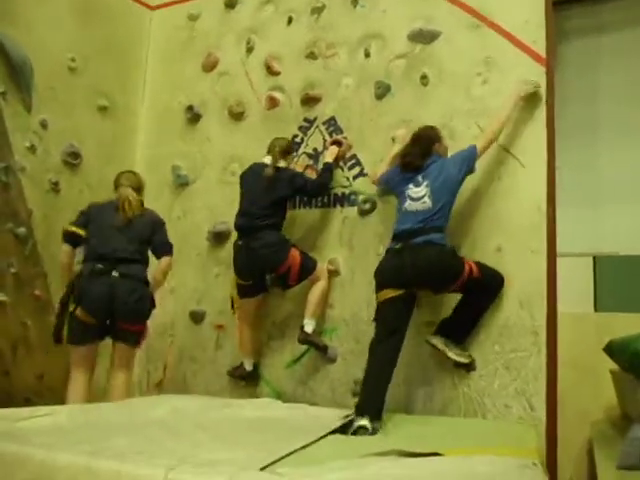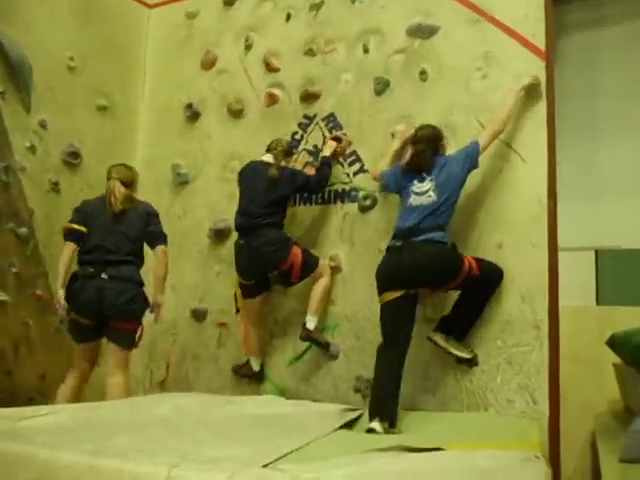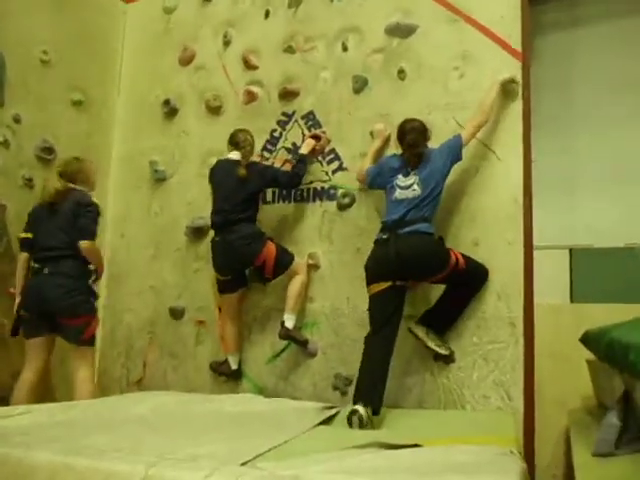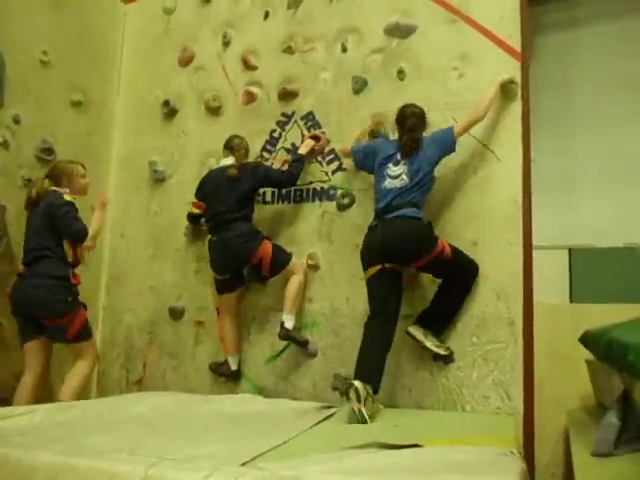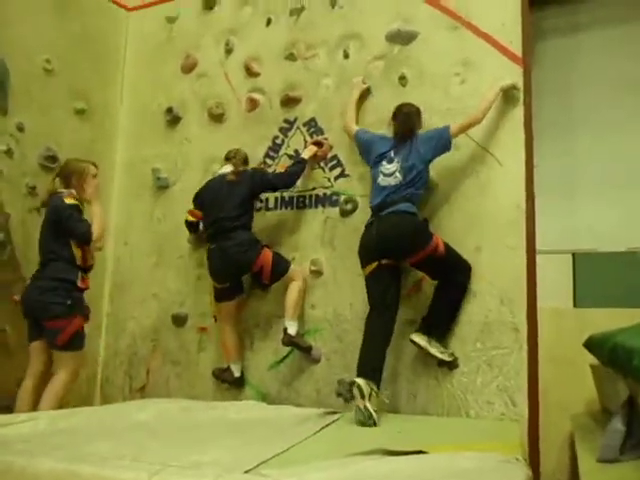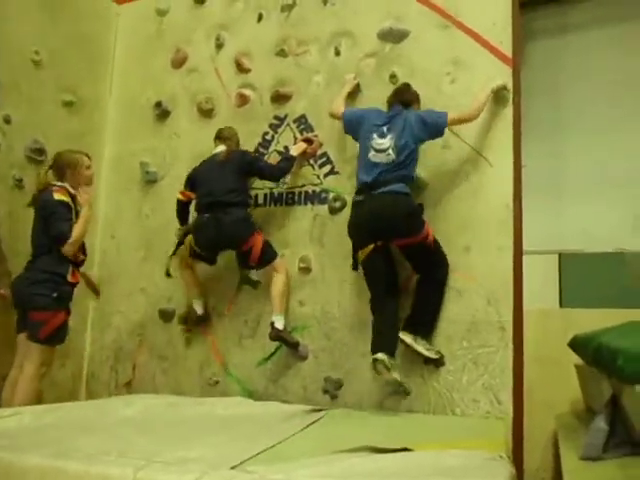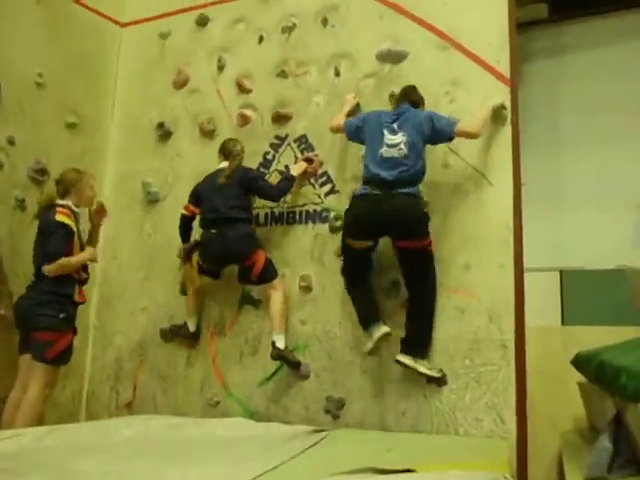
dt=0.4s
person 1, frame 1
left shoulder: (402, 175)
right shoulder: (450, 167)
left elbow: (377, 177)
right elbow: (492, 135)
left wrist: (399, 147)
right wrist: (517, 99)
left hip: (393, 264)
right hip: (430, 259)
left knee: (385, 341)
right knee: (491, 280)
left ankle: (365, 416)
right ankle: (449, 336)
person 1, frame 2
left shoulder: (403, 172)
right shoulder: (455, 163)
left elbow: (376, 175)
right elbow: (495, 128)
left wrist: (398, 144)
right wrist: (520, 91)
left hip: (393, 262)
right hip: (431, 256)
left knee: (393, 343)
right knee: (490, 275)
left ankle: (381, 418)
right ankle: (449, 333)
person 1, frame 3
left shoulder: (390, 165)
right shoulder: (440, 157)
left elbow: (361, 176)
right elbow: (478, 121)
left wrist: (377, 143)
right wrist: (498, 86)
left hip: (382, 254)
right hip: (419, 248)
left knee: (380, 333)
right knee: (475, 274)
left ankle: (363, 405)
right ankle: (430, 326)
person 1, frame 4
left shoulder: (379, 149)
right shoulder: (431, 145)
left elbow: (346, 151)
right elbow: (476, 117)
left wrist: (369, 130)
right wrist: (498, 86)
left hip: (375, 239)
right hip: (409, 232)
left knee: (381, 317)
right knee: (465, 270)
left ankle: (362, 384)
right ankle: (427, 327)
person 1, frame 5
left shoulder: (375, 145)
right shoulder: (424, 143)
left elbow: (349, 125)
right elbow: (472, 120)
left wrist: (356, 93)
right wrist: (498, 90)
left hip: (373, 235)
right hip: (405, 227)
left knee: (381, 311)
right knee: (458, 272)
left ankle: (364, 381)
right ankle: (429, 333)
person 1, frame 6
left shoulder: (366, 118)
right shoulder: (417, 119)
left elbow: (335, 110)
right elbow: (470, 114)
left wrist: (347, 87)
right wrist: (491, 90)
left hip: (361, 212)
right hip: (396, 207)
left knee: (383, 290)
right knee: (435, 268)
left ankle: (382, 353)
right ankle: (416, 331)
person 1, frame 7
left shoulder: (372, 118)
right shoulder: (425, 119)
left elbow: (334, 126)
right elbow: (474, 131)
left wrist: (348, 105)
right wrist: (490, 108)
left hip: (366, 205)
right hip: (405, 207)
left knee: (354, 271)
right knee: (421, 283)
left ankle: (373, 325)
right ankle: (414, 352)
person 2, frame 1
left shoulder: (93, 211)
right shoulder: (152, 219)
left elbow: (67, 248)
right elbow: (166, 260)
left wrist: (71, 288)
right wrist: (149, 293)
left hip: (93, 287)
right hip: (132, 291)
left knee: (80, 370)
right knee: (121, 370)
person 2, frame 2
left shoulder: (87, 207)
right shoulder: (145, 211)
left elbow: (69, 245)
right elbow: (161, 250)
left wrist: (61, 287)
right wrist: (158, 293)
left hip: (86, 288)
right hip: (125, 291)
left knee: (81, 366)
right knee: (117, 371)
person 2, frame 3
left shoulder: (40, 208)
right shoulder: (84, 201)
left elbow: (24, 254)
right elbow: (86, 244)
left wrist: (19, 294)
right wrist: (100, 268)
left hip: (36, 286)
right hip: (70, 287)
left knee: (33, 367)
right knee: (83, 365)
person 2, frame 4
left shoulder: (39, 206)
right shoulder: (60, 201)
right elbow: (86, 242)
right wrist: (99, 210)
left hip: (25, 290)
right hip: (51, 290)
left knee: (34, 370)
right knee: (87, 356)
person 2, frame 5
left shoulder: (60, 206)
right shoulder: (64, 203)
right elbow: (96, 241)
left wrist: (77, 299)
right wrist: (95, 203)
left hip: (41, 293)
right hip: (57, 295)
left knee: (37, 372)
right knee: (68, 370)
person 2, frame 6
left shoulder: (60, 199)
right shoulder: (56, 197)
right elbow: (68, 246)
right wrist: (86, 210)
left hip: (34, 286)
right hip: (47, 289)
left knee: (22, 365)
right knee: (37, 366)
person 2, frame 7
left shoulder: (59, 216)
right shoulder: (61, 216)
left elbow: (69, 259)
right elbow: (51, 267)
left wrist: (95, 226)
right wrist: (86, 255)
left hip: (36, 306)
right hip: (52, 309)
left knee: (23, 384)
right knee: (41, 385)
person 3, frame 1
left shoulder: (249, 172)
right shoulder: (288, 176)
right elbow: (319, 187)
right wrist: (329, 159)
left hip: (243, 250)
right hip: (271, 246)
left knee: (246, 315)
right knee: (321, 274)
left ankle: (248, 368)
right ankle: (308, 331)
person 3, frame 2
left shoulder: (247, 170)
right shoulder: (287, 175)
right elbow: (319, 182)
right wrist: (327, 154)
left hip: (244, 249)
right hip: (272, 244)
left knee: (250, 316)
right knee: (324, 271)
left ankle: (254, 367)
right ankle: (310, 327)
person 3, frame 3
left shoulder: (217, 169)
right shoulder: (257, 171)
right elbow: (293, 179)
right wrist: (304, 152)
left hip: (221, 246)
right hip: (247, 240)
left knee: (228, 311)
right knee: (300, 269)
left ankle: (232, 365)
right ankle: (288, 325)
person 3, frame 4
left shoulder: (208, 179)
right shoulder: (252, 171)
left elbow: (194, 217)
right elbow: (288, 178)
left wrist: (211, 217)
right wrist: (302, 152)
left hip: (218, 248)
right hip: (245, 239)
left knee: (227, 311)
right knee: (297, 268)
left ankle: (231, 365)
right ankle: (288, 326)
person 3, frame 5
left shoulder: (206, 188)
right shoulder: (250, 177)
left elbow: (191, 223)
right elbow: (286, 180)
left wrist: (200, 233)
right wrist: (305, 156)
left hip: (217, 256)
right hip: (244, 248)
left knee: (226, 318)
right knee: (297, 276)
left ankle: (234, 372)
right ankle: (291, 332)
person 3, frame 6
left shoulder: (199, 169)
right shoulder: (243, 158)
left elbow: (182, 202)
right elbow: (275, 173)
left wrist: (185, 226)
right wrist: (294, 152)
left hip: (207, 227)
right hip: (237, 223)
left knee: (184, 258)
right knee: (279, 268)
left ankle: (199, 312)
right ankle: (278, 326)
person 3, frame 7
left shoulder: (203, 184)
right shoulder: (245, 174)
left elbow: (186, 218)
right elbow: (274, 193)
left wrist: (186, 243)
right wrist: (294, 172)
left hip: (212, 243)
right hip: (241, 239)
left knee: (189, 272)
right knee: (276, 287)
left ankle: (190, 328)
right ankle: (279, 345)
